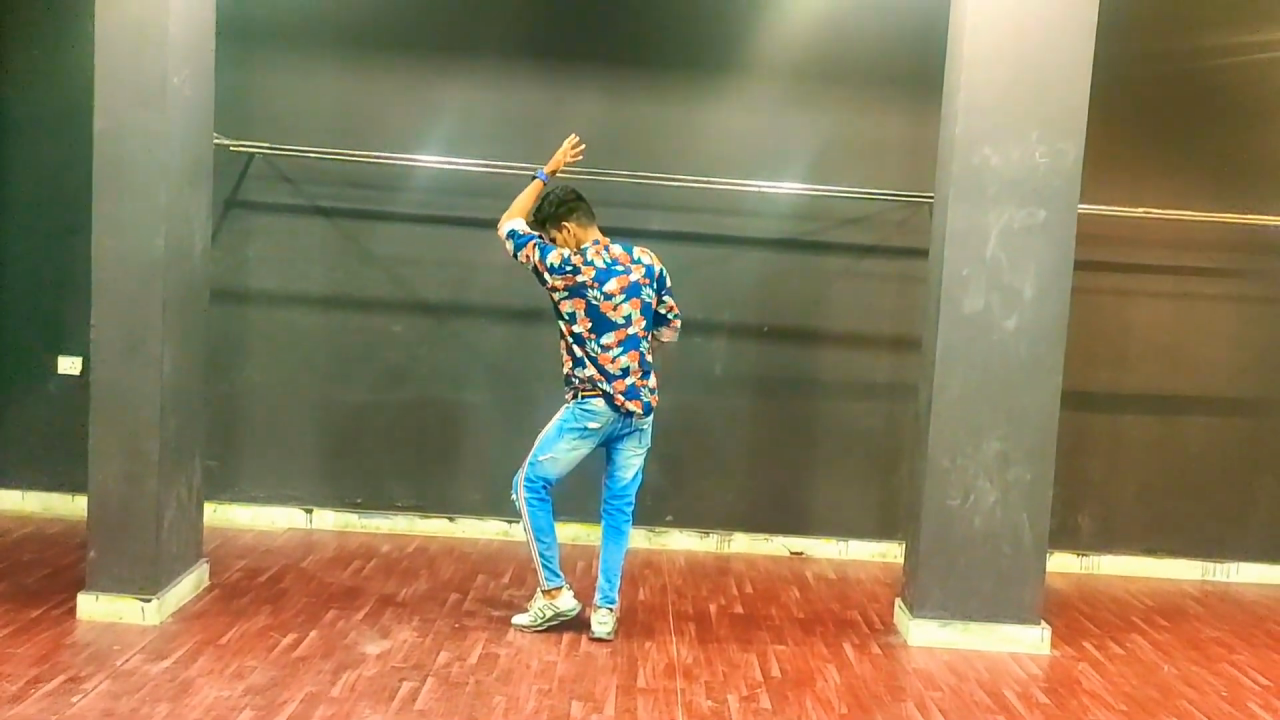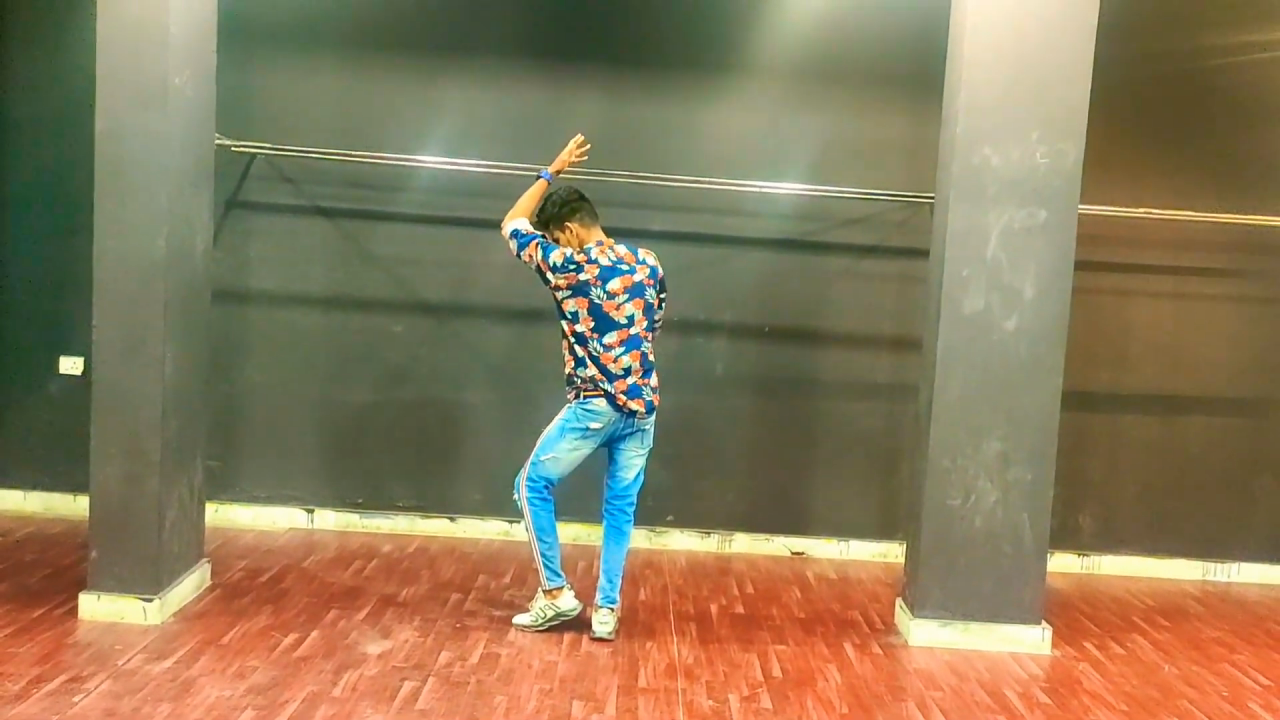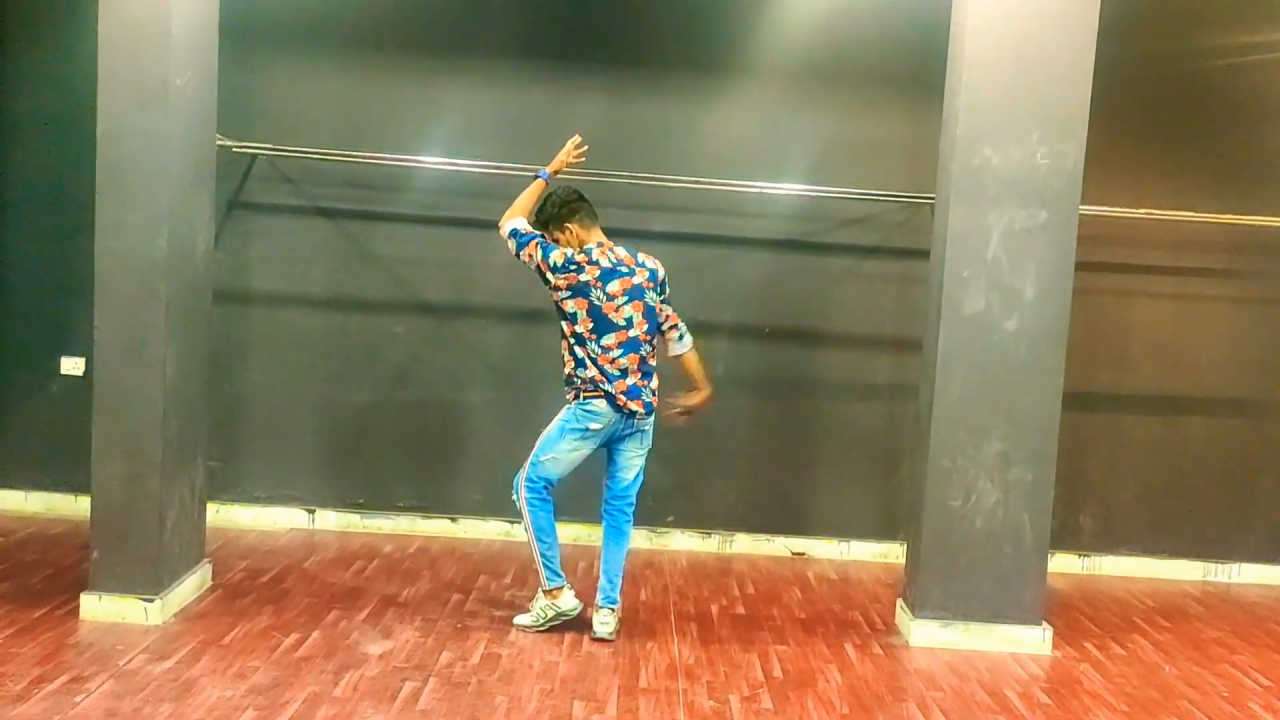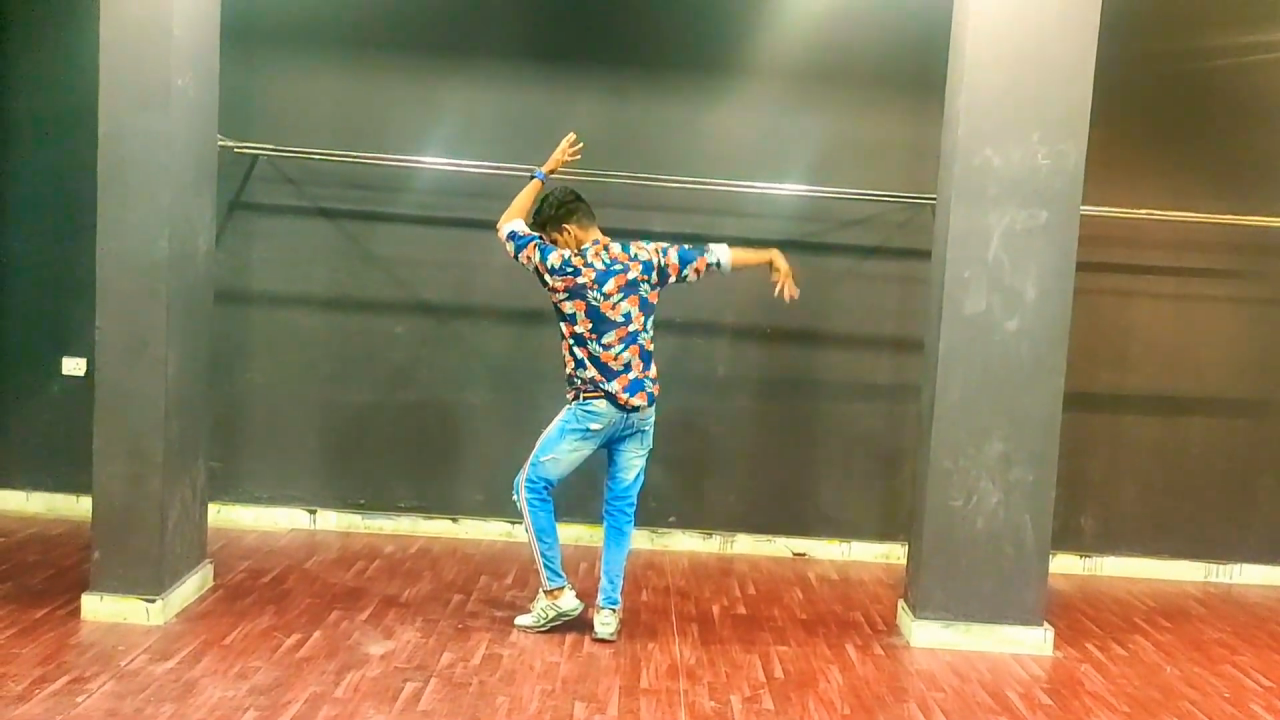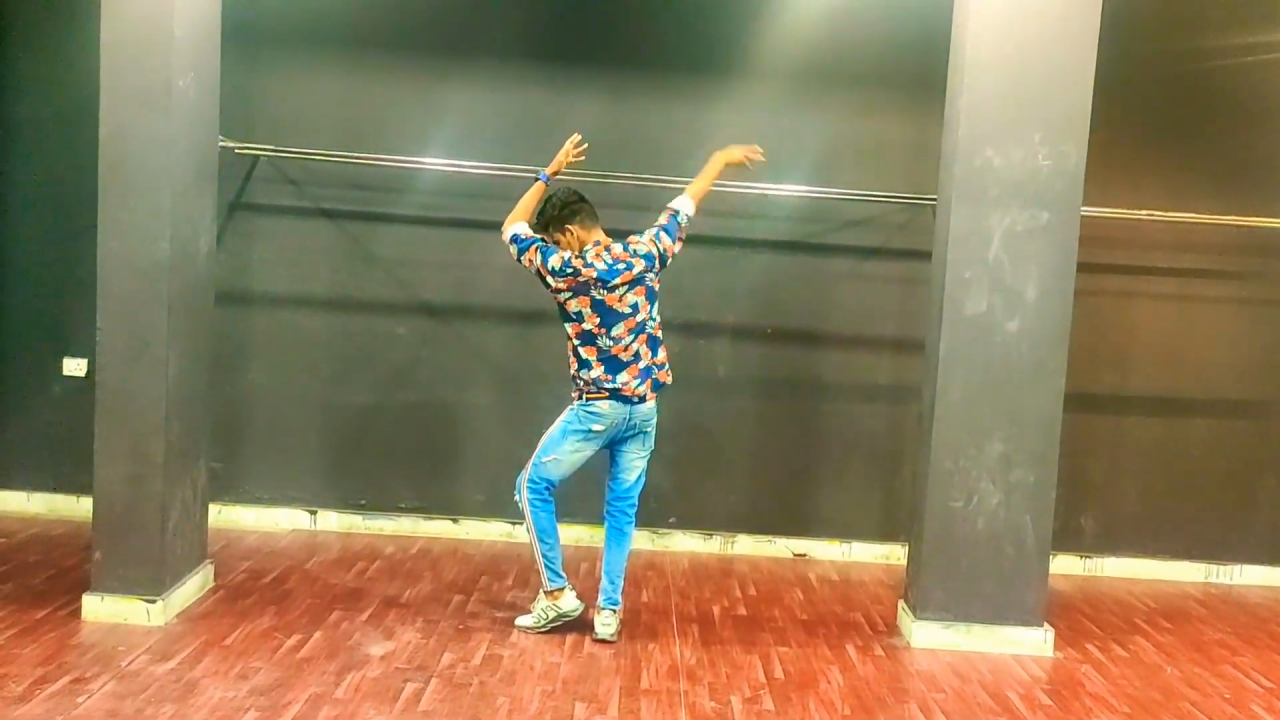
dt=0.3s
person 1, frame 1
left shoulder: (564, 266)
right shoulder: (647, 262)
left elbow: (509, 226)
right elbow: (669, 330)
left wrist: (548, 172)
left hip: (591, 406)
right hip: (641, 407)
left knee: (531, 485)
right knee: (620, 507)
left ankle: (555, 594)
right ankle: (606, 610)
person 1, frame 2
left shoulder: (566, 266)
right shoulder: (649, 265)
left elbow: (513, 226)
left wrist: (552, 172)
left hip: (593, 406)
right hip: (642, 407)
left knee: (533, 485)
right knee: (621, 506)
left ankle: (556, 594)
right ankle: (607, 610)
person 1, frame 3
left shoulder: (565, 266)
right shoulder: (649, 267)
left elbow: (512, 225)
right elbow: (674, 334)
left wrist: (549, 172)
right wrist: (700, 387)
left hip: (592, 407)
right hip: (641, 409)
left knee: (531, 486)
right knee: (620, 507)
left ankle: (556, 594)
right ankle: (608, 610)
person 1, frame 4
left shoulder: (562, 267)
right shoulder: (646, 258)
left elbow: (508, 226)
right elbow: (714, 255)
left wrist: (545, 172)
right wrist: (773, 256)
left hip: (593, 408)
right hip: (641, 410)
left knee: (532, 485)
right knee: (621, 508)
left ankle: (556, 594)
right ankle: (609, 611)
person 1, frame 5
left shoulder: (564, 269)
right shoulder: (645, 253)
left elbow: (512, 228)
right elbow: (684, 206)
left wrist: (550, 173)
right wrist: (722, 158)
left hip: (596, 408)
right hip: (643, 409)
left knee: (534, 486)
right knee: (622, 509)
left ankle: (557, 594)
right ankle: (609, 611)
